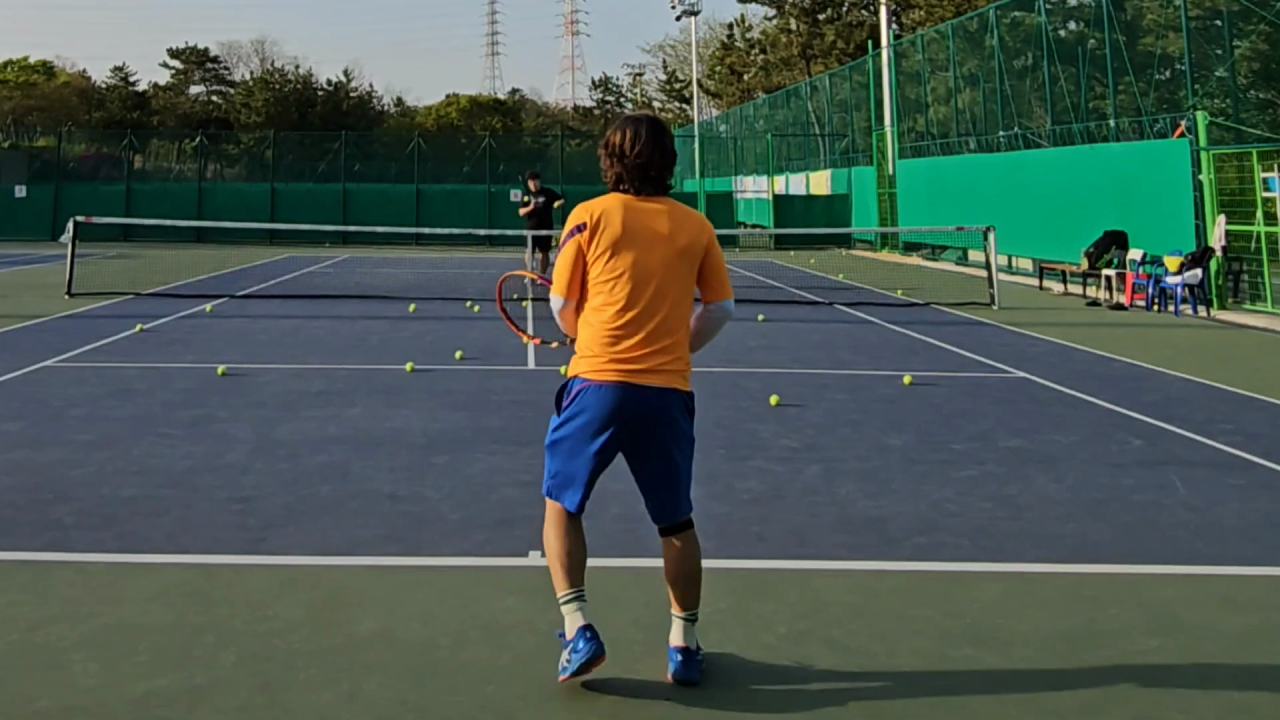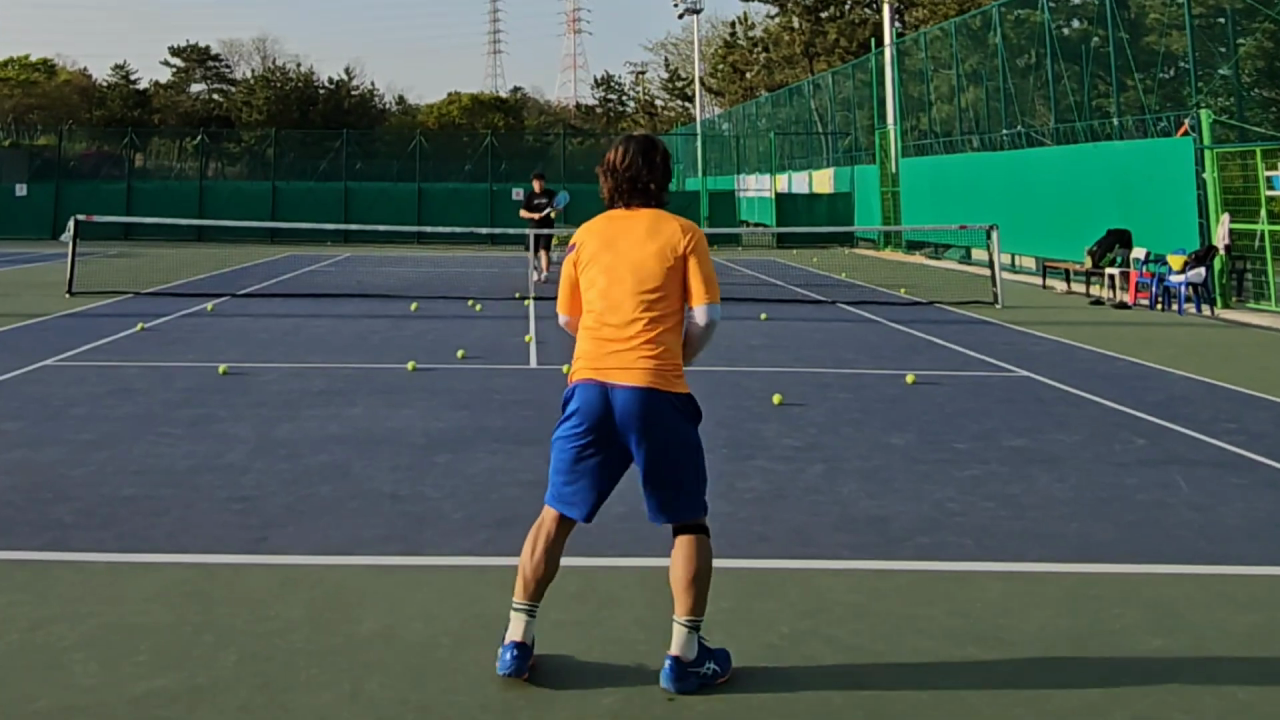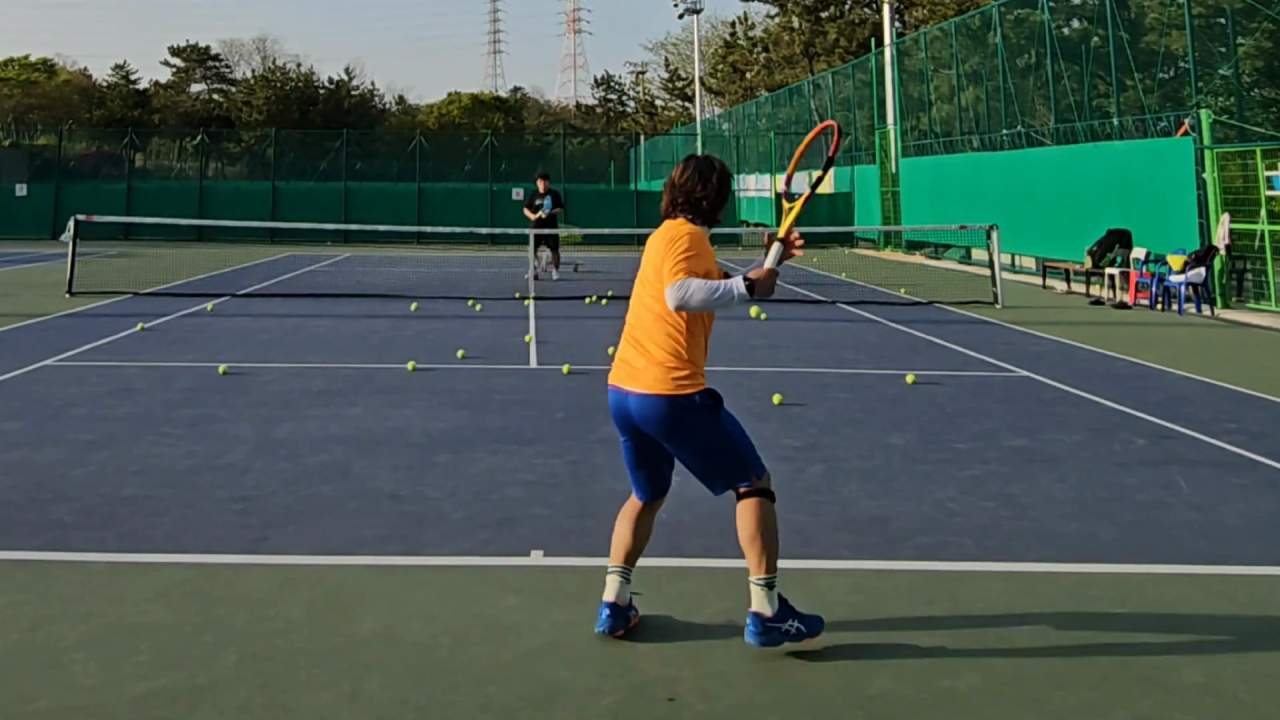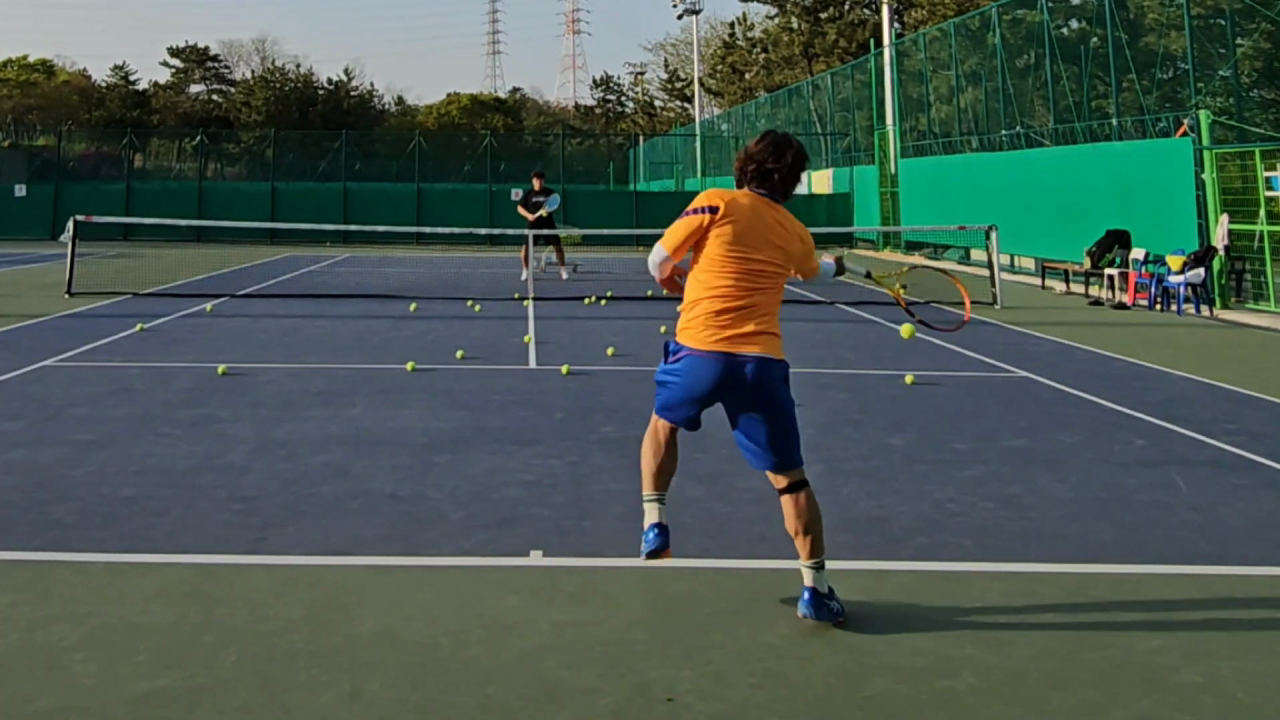
dt=0.5s
person 1, frame 1
left shoulder: (589, 216)
right shoulder: (695, 226)
left elbow: (562, 307)
right elbow: (721, 308)
left hip: (598, 385)
right hip: (667, 393)
left knee: (560, 506)
right knee: (675, 523)
left ankle: (578, 629)
right ankle: (684, 647)
person 1, frame 2
left shoulder: (586, 235)
right shoulder: (684, 233)
left elbow: (568, 318)
right elbow: (705, 317)
left hip: (590, 386)
right hip: (656, 394)
left knee: (556, 516)
right knee: (690, 525)
left ankle: (516, 641)
right ankle: (684, 654)
person 1, frame 3
left shoulder: (672, 237)
right shoulder: (686, 236)
left elbow: (716, 289)
right elbow: (679, 298)
right wrist: (744, 286)
left hip: (624, 391)
right hip: (671, 395)
left knee: (645, 498)
right knee: (754, 487)
left ankle: (614, 603)
right ankle: (766, 613)
person 1, frame 4
left shoulder: (715, 202)
right shoulder: (793, 232)
left elbow: (661, 259)
right elbow: (812, 271)
left wrist: (668, 274)
right wrist: (832, 266)
left hip: (697, 352)
right hip: (759, 363)
left knee: (662, 422)
right knee: (790, 480)
left ankle: (654, 524)
right ankle: (816, 589)
